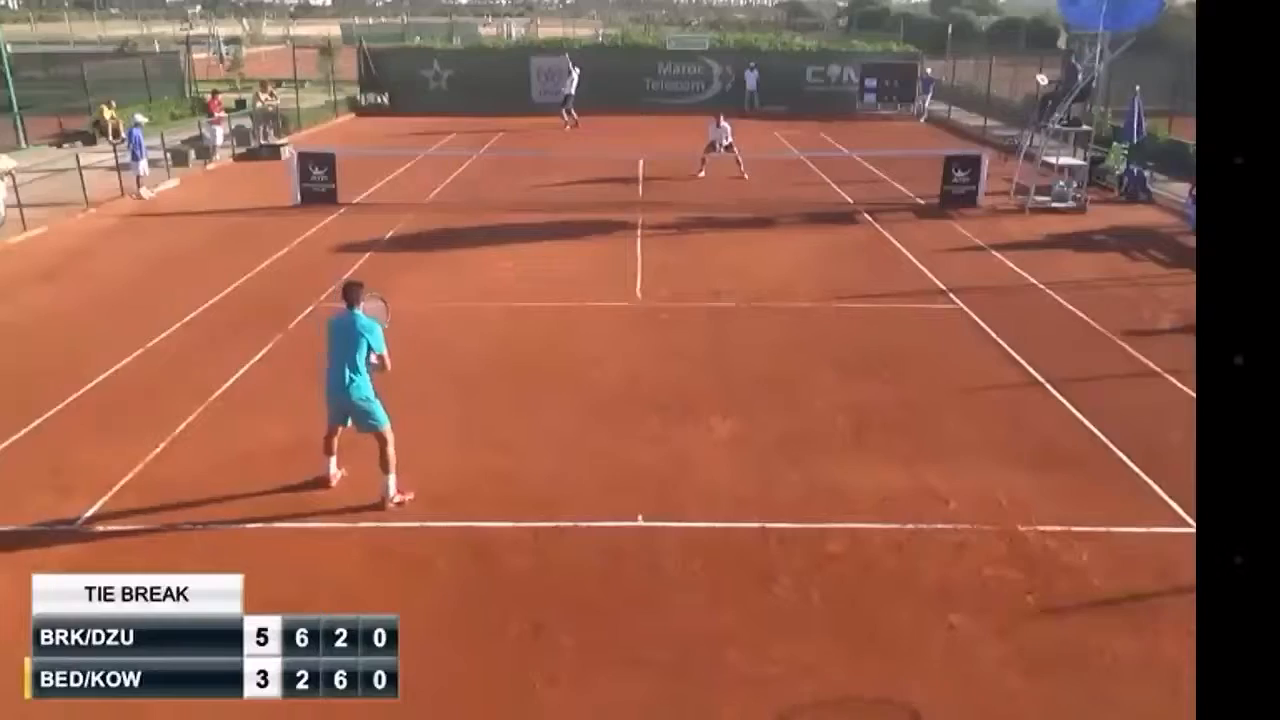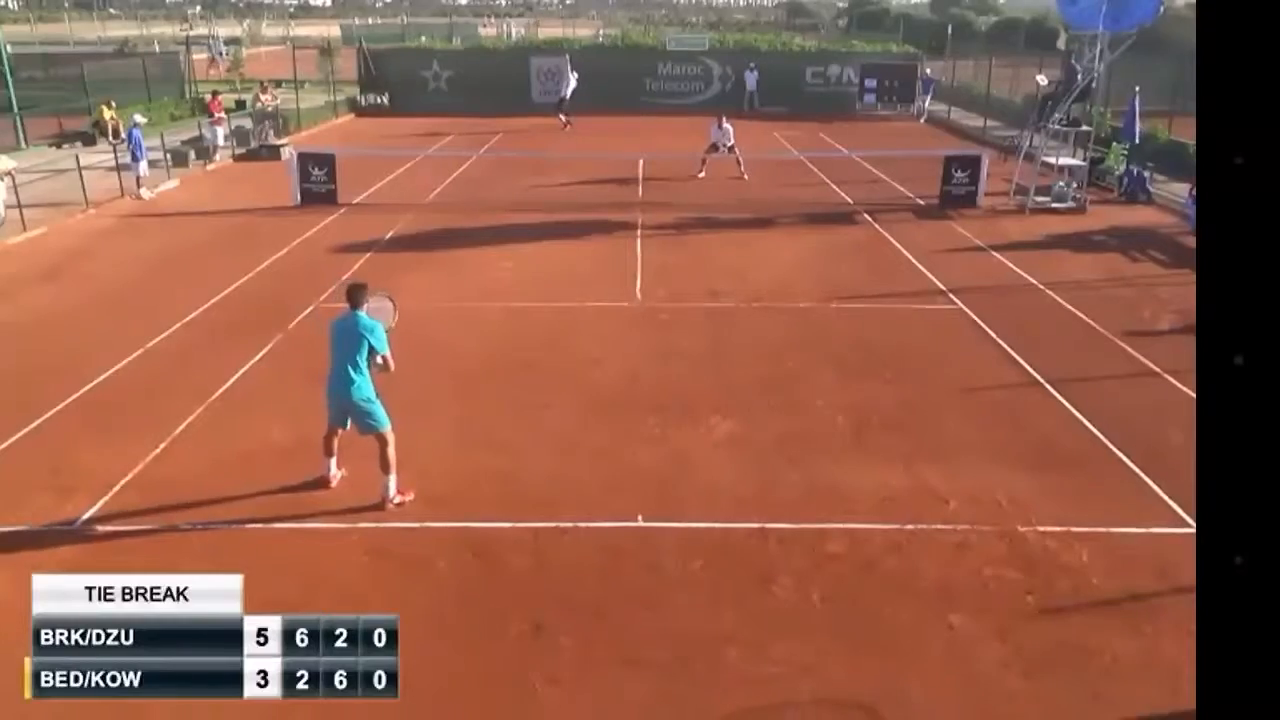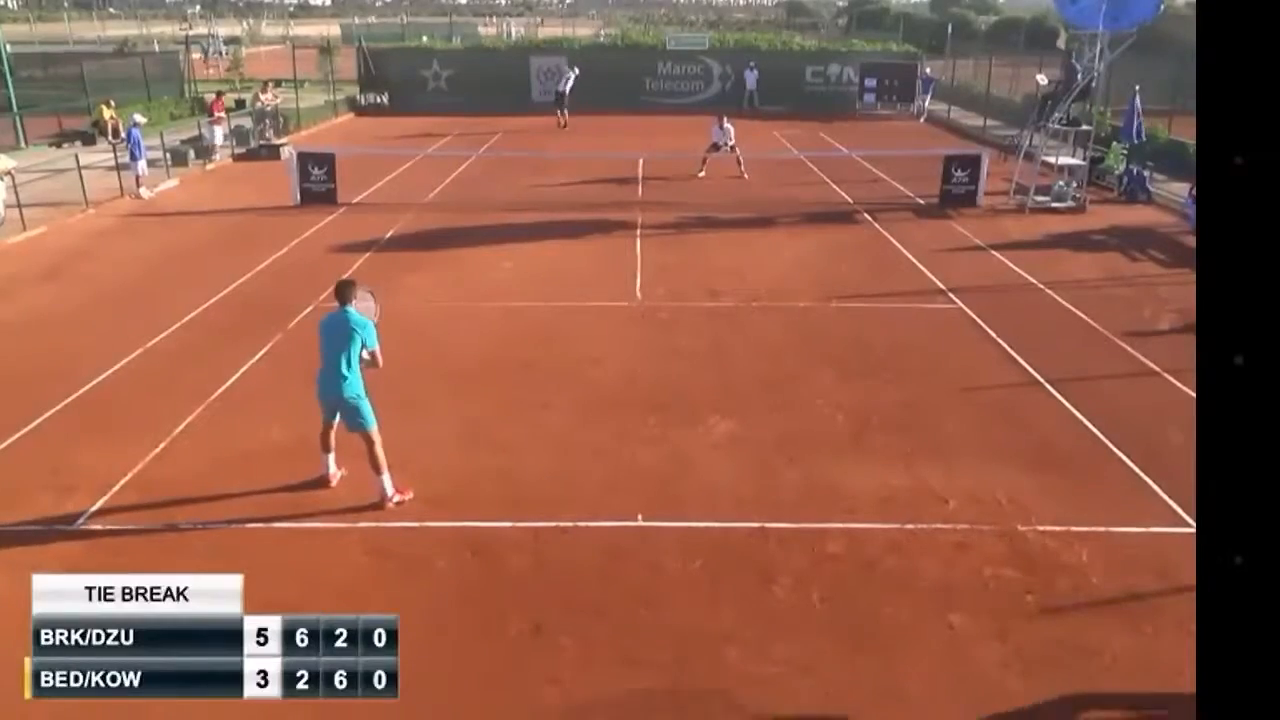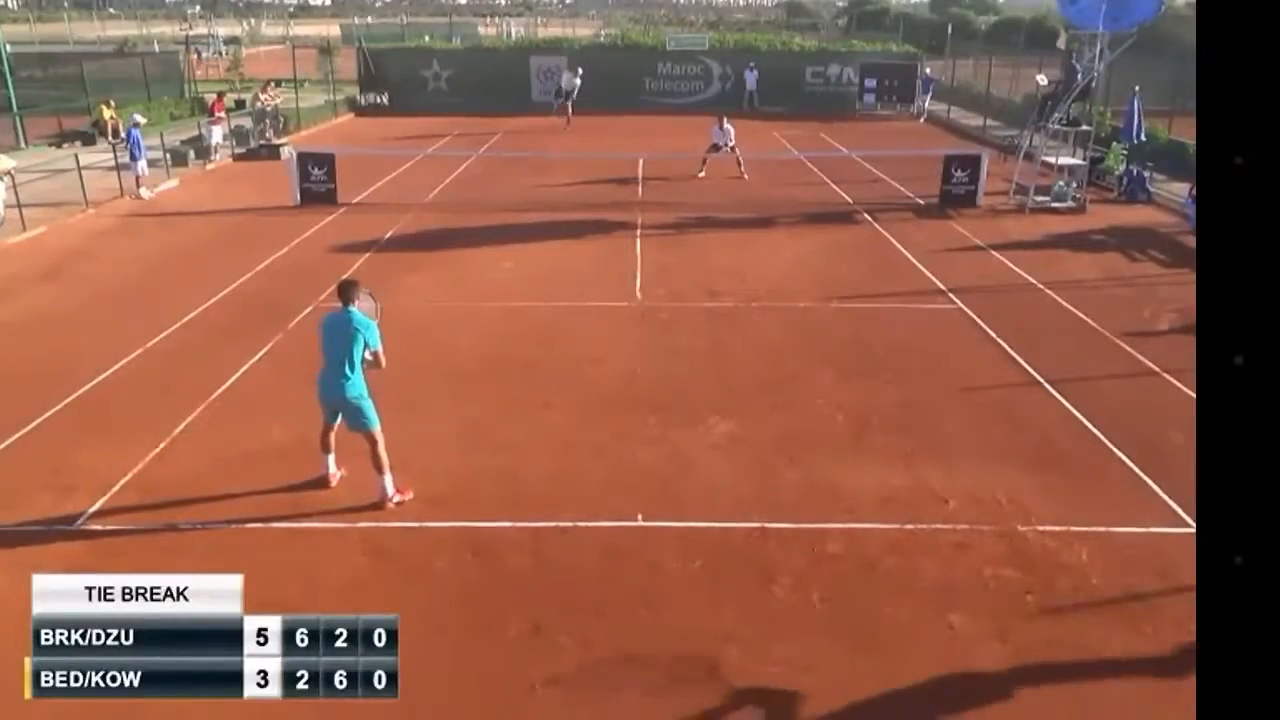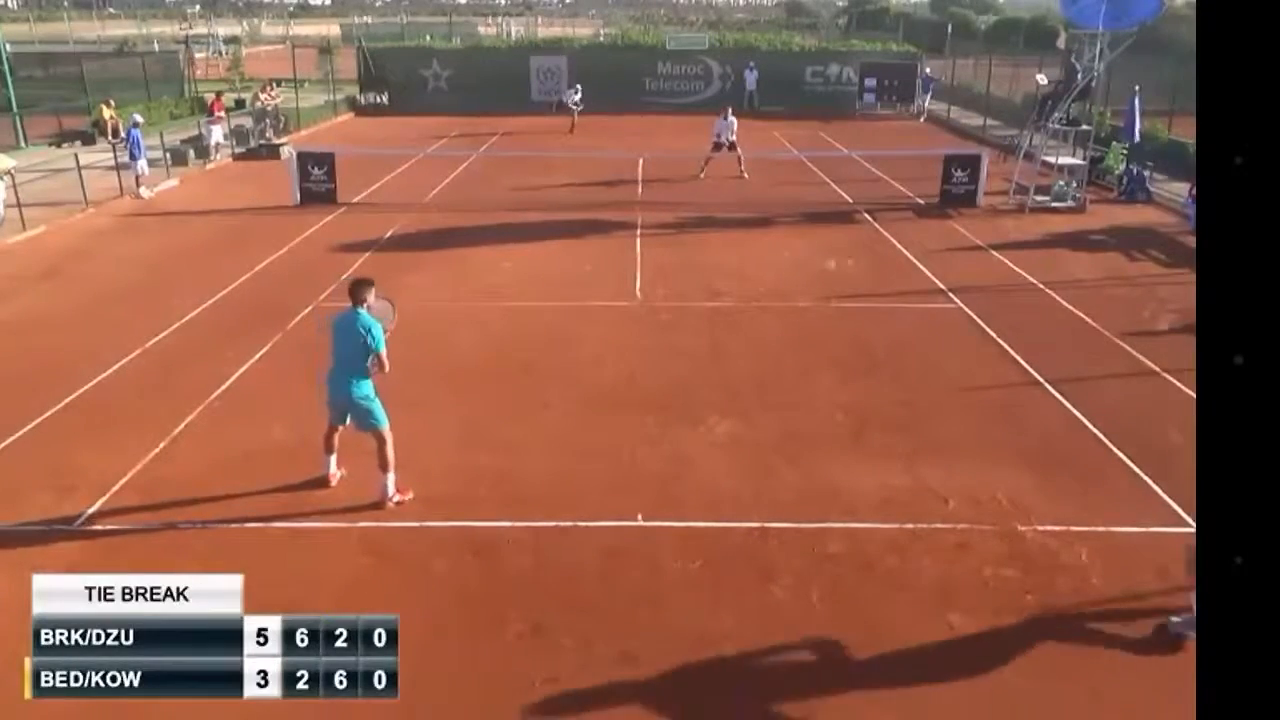
dt=0.3s
person 1, frame 1
left shoulder: (333, 323)
right shoulder: (371, 327)
right elbow: (385, 366)
left hip: (334, 390)
right hip: (359, 393)
left knee: (332, 432)
right knee: (386, 439)
left ankle: (332, 473)
right ankle: (391, 494)
person 1, frame 2
left shoulder: (336, 324)
right shoulder: (373, 328)
right elbow: (389, 367)
left hip: (334, 390)
right hip: (360, 394)
left knee: (332, 432)
right knee: (387, 440)
left ankle: (332, 473)
right ankle: (391, 494)
person 1, frame 3
left shoulder: (325, 322)
right shoulder: (364, 324)
right elbow: (378, 363)
left hip: (325, 387)
right hip: (349, 391)
left knee: (328, 426)
right knee: (373, 440)
left ankle: (331, 472)
right ankle: (389, 493)
person 1, frame 4
left shoulder: (327, 322)
right shoulder: (366, 325)
right elbow: (380, 363)
left hip: (327, 387)
right hip: (352, 391)
left knee: (328, 427)
right knee: (376, 440)
left ankle: (331, 473)
right ankle: (389, 493)
person 1, frame 5
left shoulder: (338, 320)
right shoulder: (372, 326)
right elbow: (384, 367)
right wrist: (377, 361)
left hip: (335, 387)
right hip: (359, 391)
left knee: (333, 428)
right knee: (385, 438)
left ankle: (332, 472)
right ankle: (390, 493)
